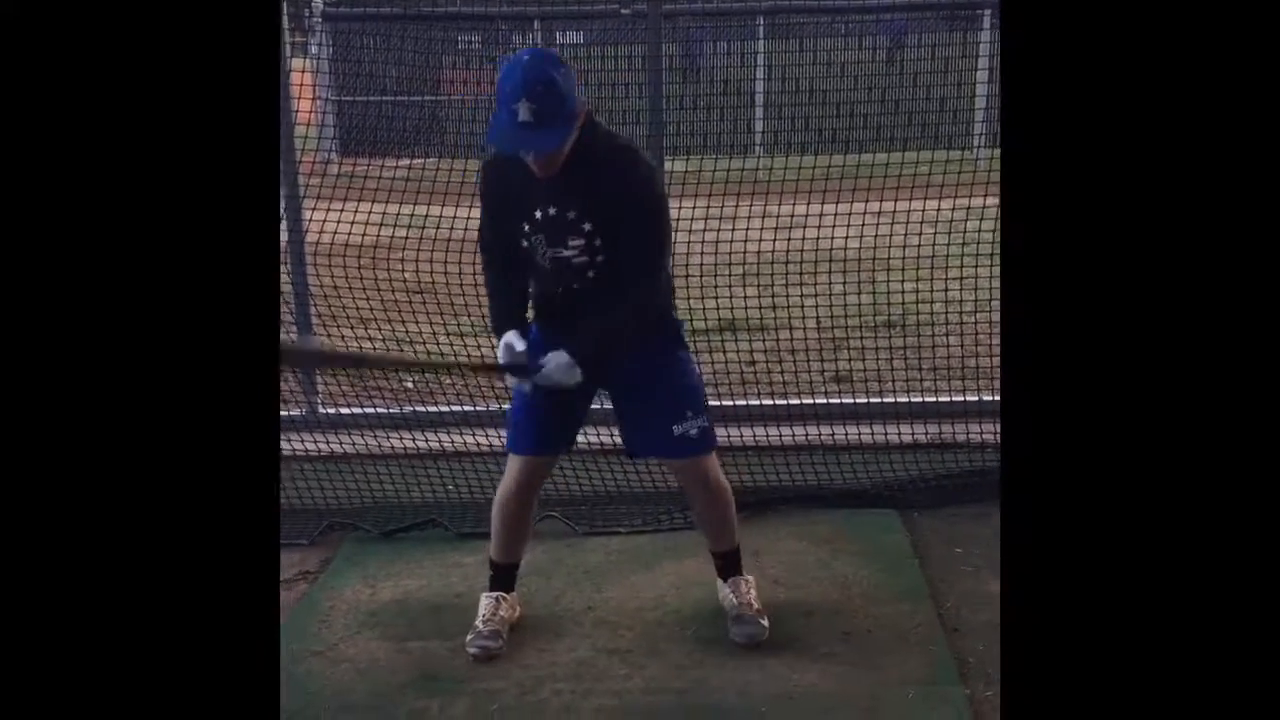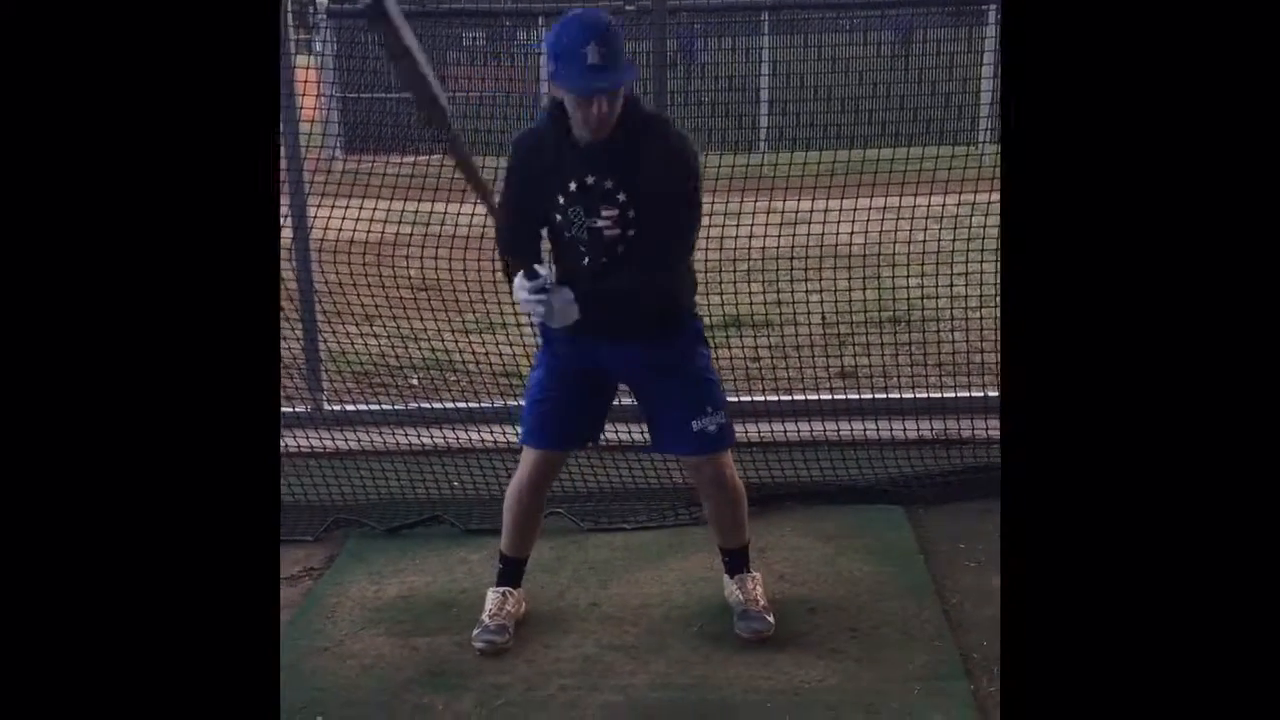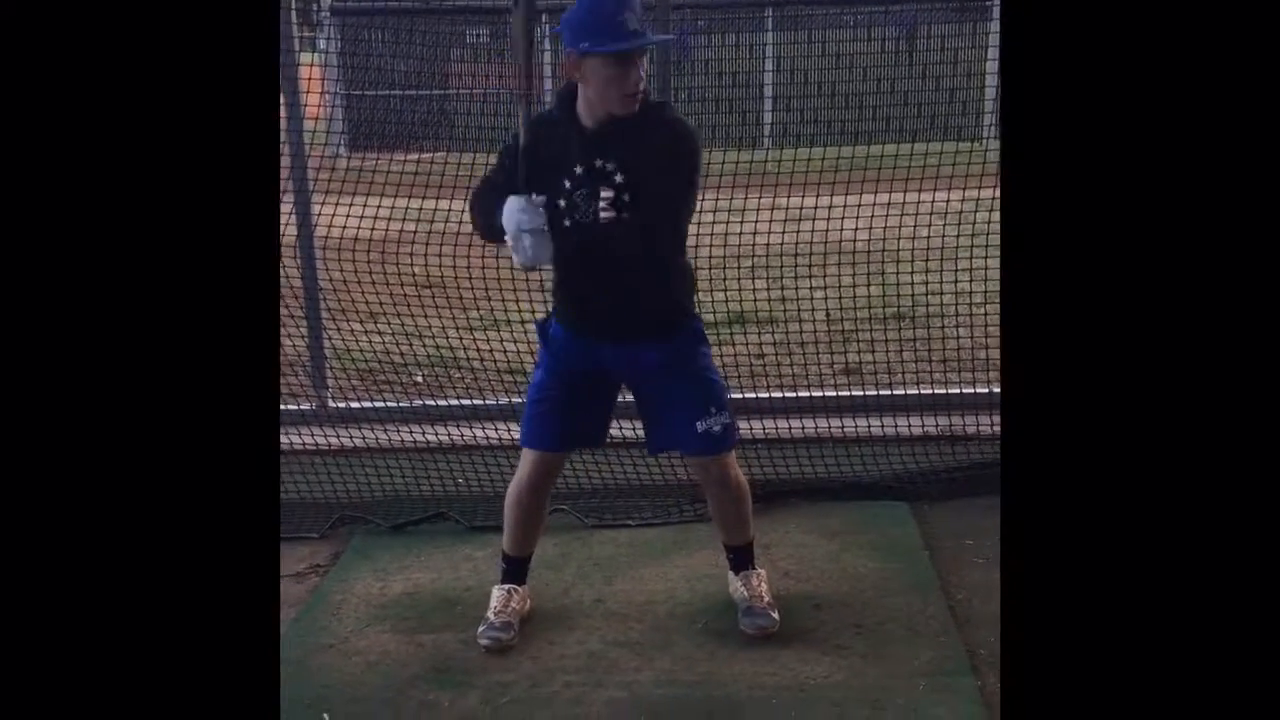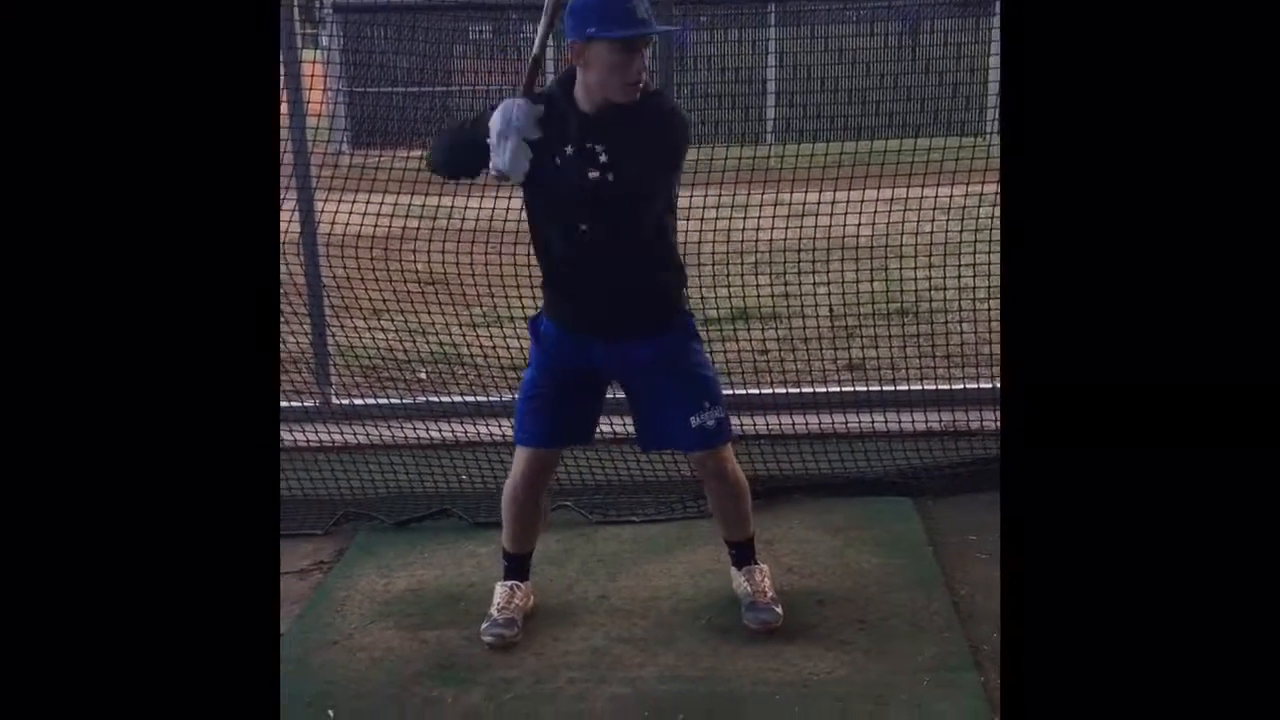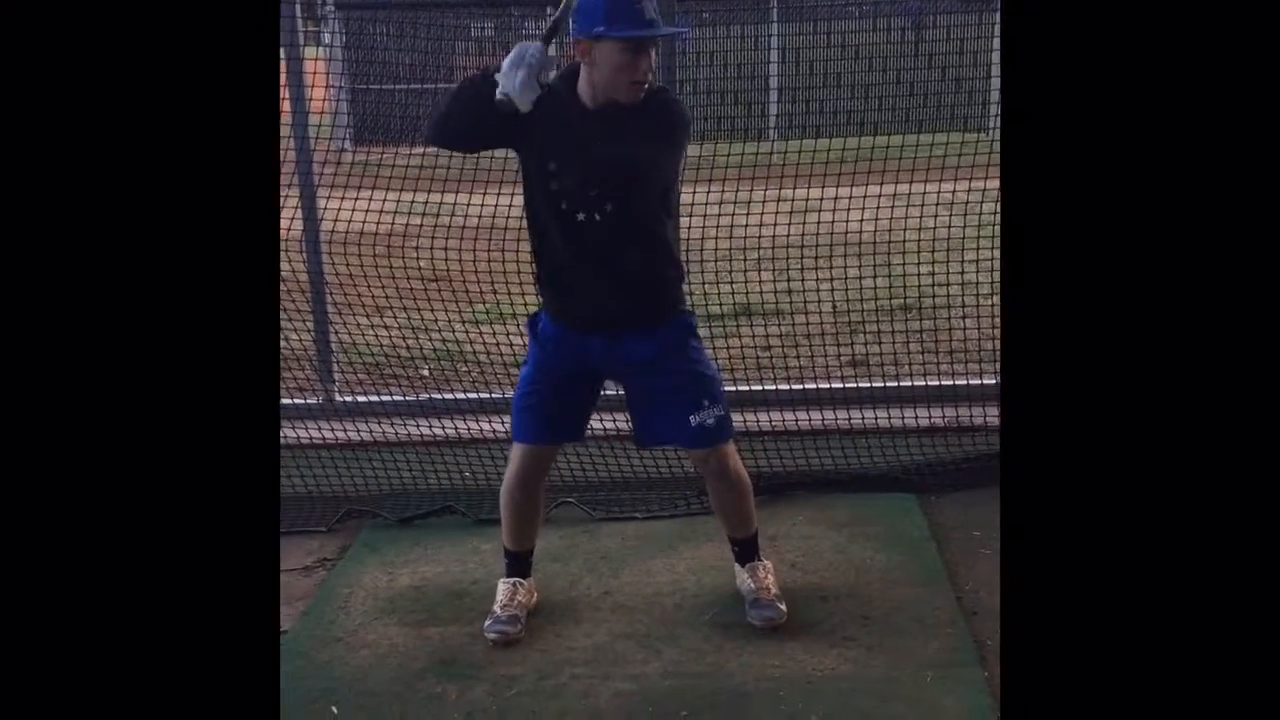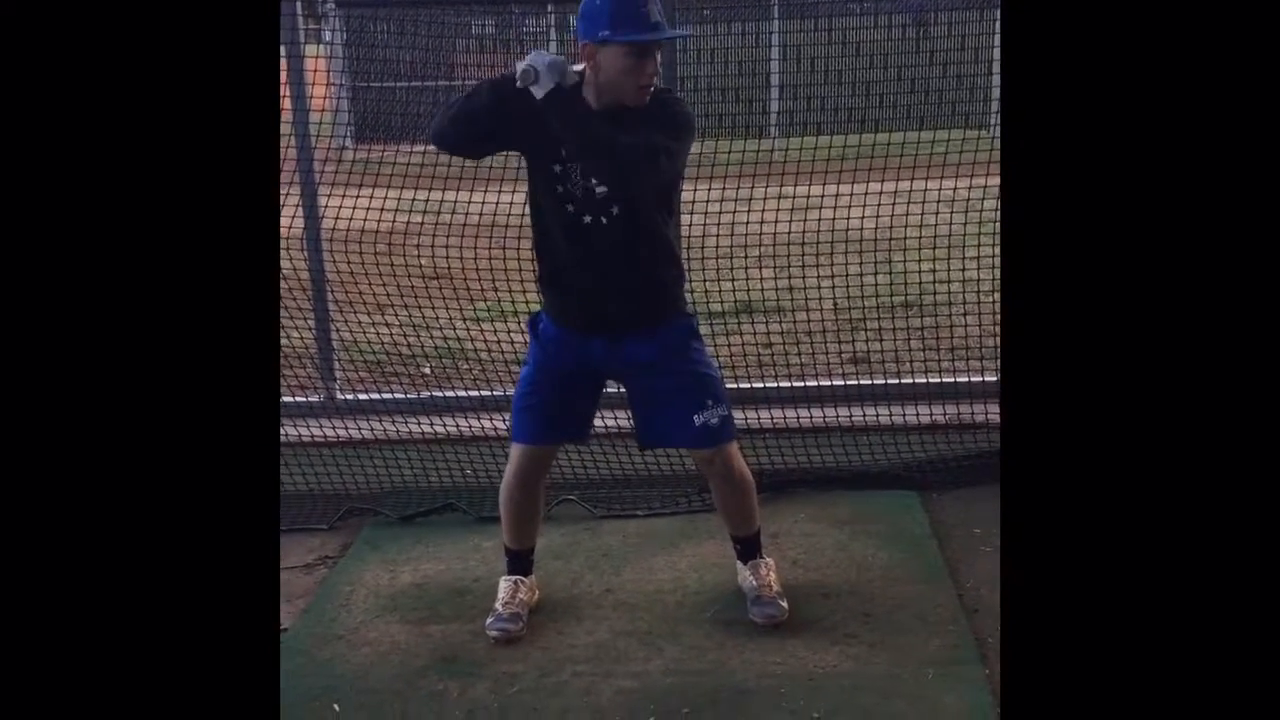
dt=0.2s
person 1, frame 1
left shoulder: (628, 172)
right shoulder: (501, 172)
left elbow: (644, 285)
right elbow: (500, 258)
left wrist: (585, 358)
right wrist: (508, 331)
left hip: (642, 336)
right hip: (555, 336)
left knee: (698, 469)
right knee: (523, 471)
left ankle: (733, 582)
right ankle: (499, 595)
person 1, frame 2
left shoulder: (667, 149)
right shoulder: (535, 149)
left elbow: (669, 261)
right elbow: (515, 229)
left wrist: (584, 299)
right wrist: (524, 275)
left hip: (663, 331)
right hip: (573, 329)
left knee: (712, 465)
right knee: (536, 465)
left ankle: (740, 577)
right ankle: (506, 589)
person 1, frame 3
left shoulder: (669, 138)
right shoulder: (543, 136)
left elbow: (656, 246)
right elbow: (483, 208)
left wrist: (560, 248)
right wrist: (509, 213)
left hip: (663, 333)
right hip: (575, 332)
left knee: (717, 464)
right knee: (536, 465)
left ankle: (745, 573)
right ankle: (511, 586)
person 1, frame 4
left shoulder: (661, 123)
right shoulder: (538, 114)
left elbow: (628, 212)
right elbow: (443, 158)
left wrist: (532, 169)
right wrist: (493, 128)
left hip: (655, 328)
right hip: (567, 327)
left knee: (713, 456)
right knee: (531, 462)
left ankle: (747, 569)
right ankle: (514, 582)
person 1, frame 5
left shoulder: (663, 115)
right shoulder: (542, 101)
left elbow: (614, 174)
right elbow: (442, 130)
left wrist: (531, 111)
right wrist: (497, 79)
left hip: (653, 325)
right hip: (565, 324)
left knee: (715, 453)
right knee: (527, 458)
left ankle: (751, 565)
right ankle: (517, 579)
person 1, frame 6
left shoulder: (668, 117)
right shoulder: (541, 108)
left elbow: (629, 173)
right elbow: (448, 135)
left wrist: (554, 99)
right wrist: (515, 82)
left hip: (655, 326)
right hip: (566, 326)
left knee: (719, 453)
right knee: (526, 458)
left ankle: (753, 563)
right ankle: (518, 578)
